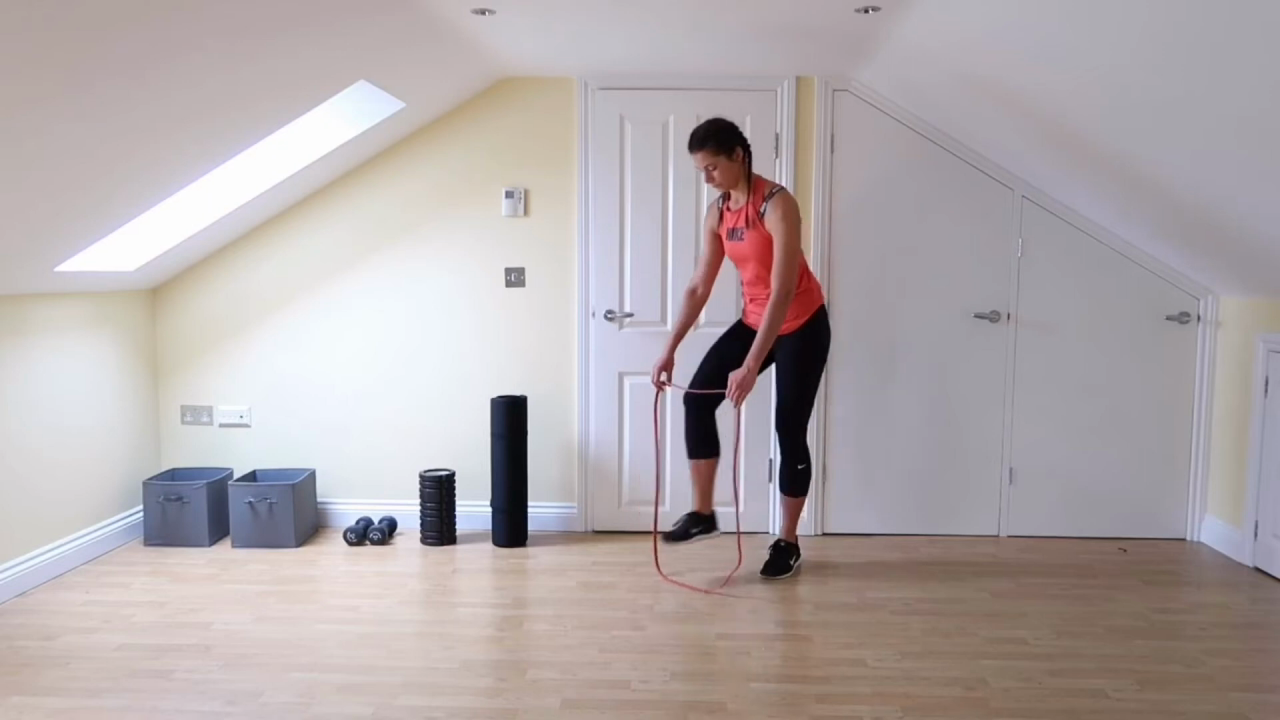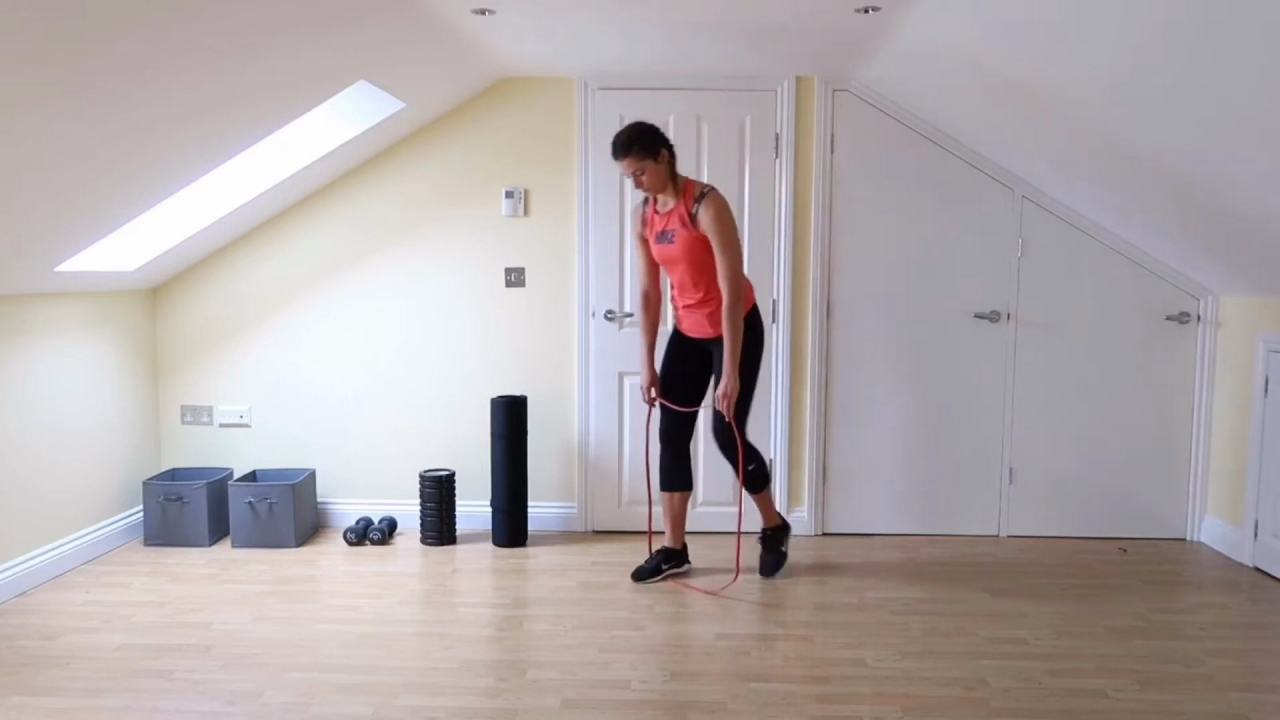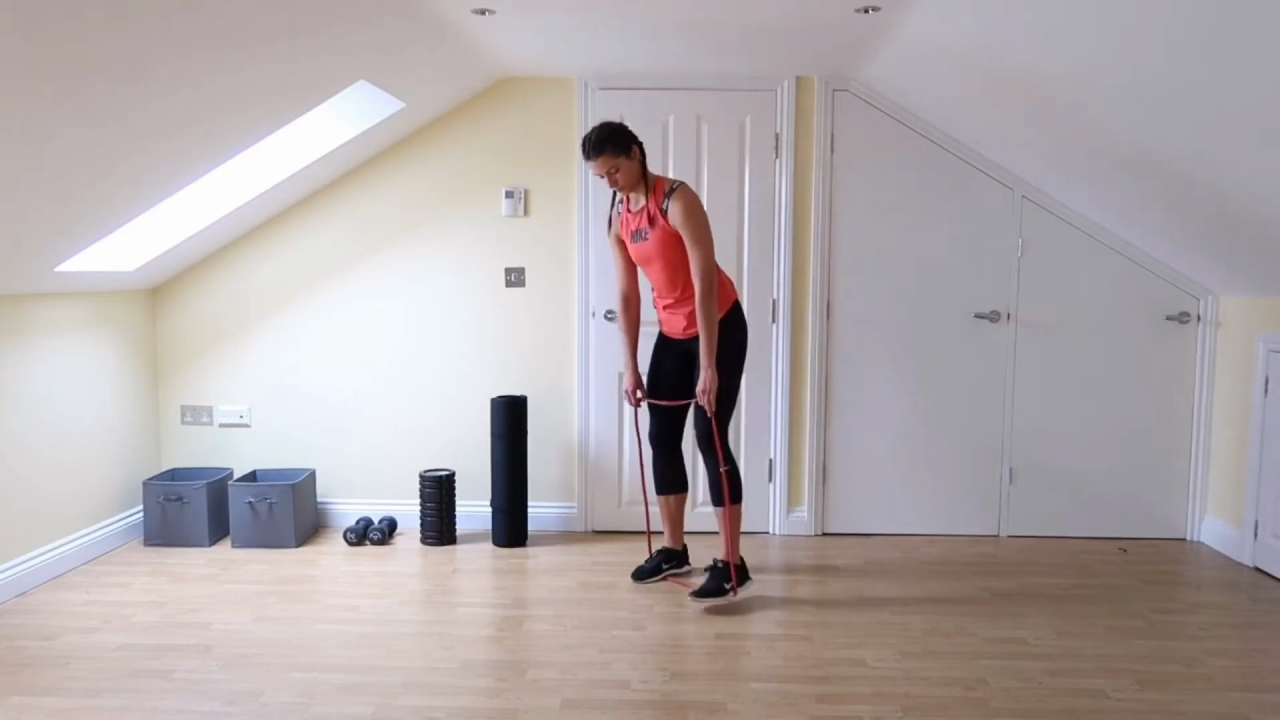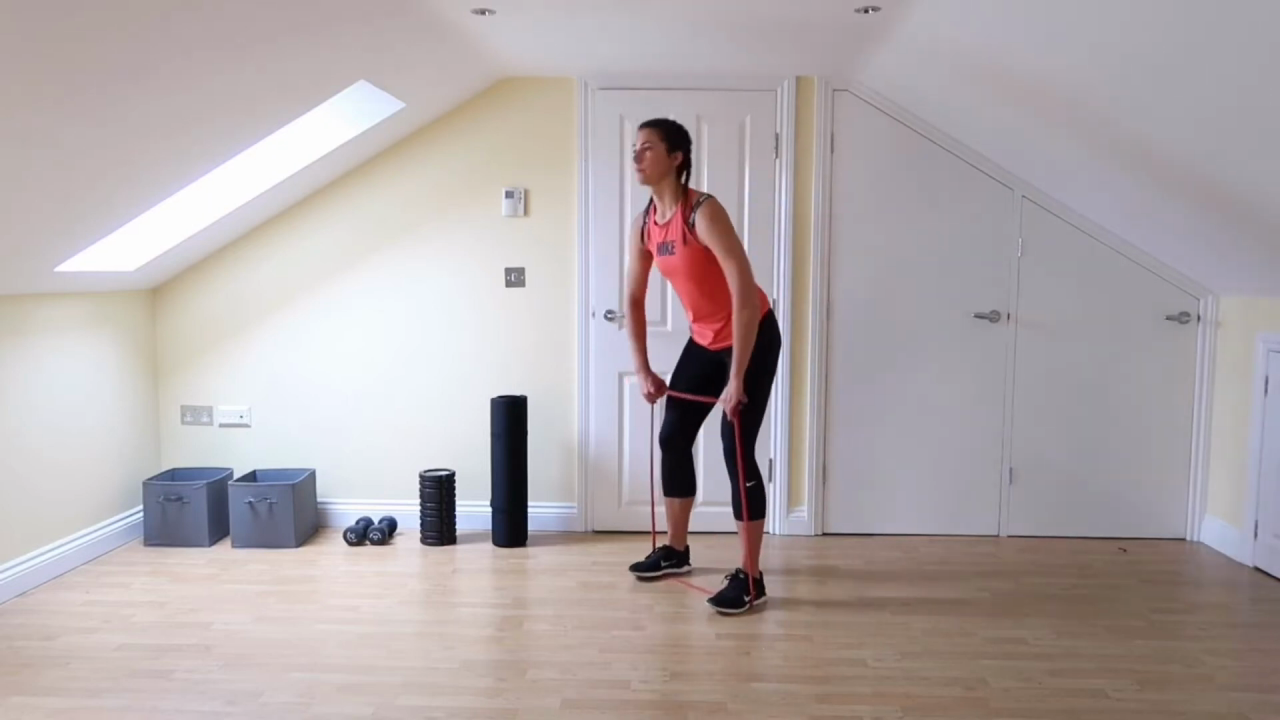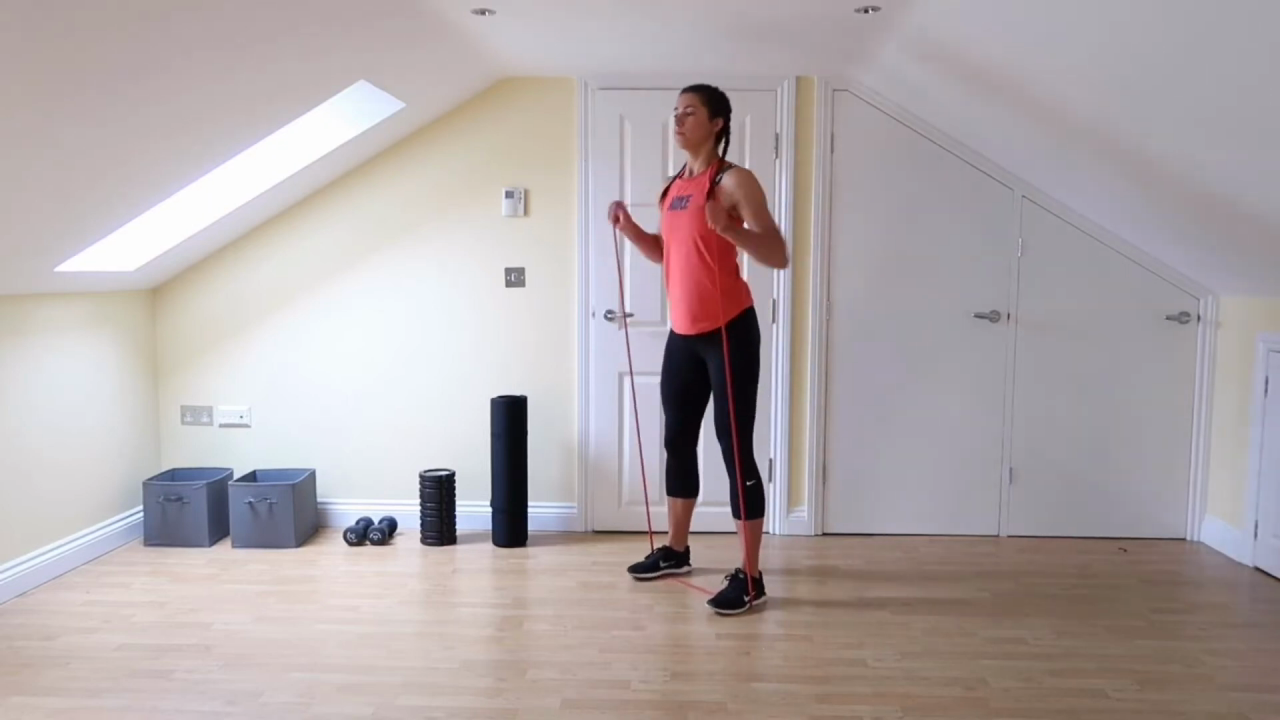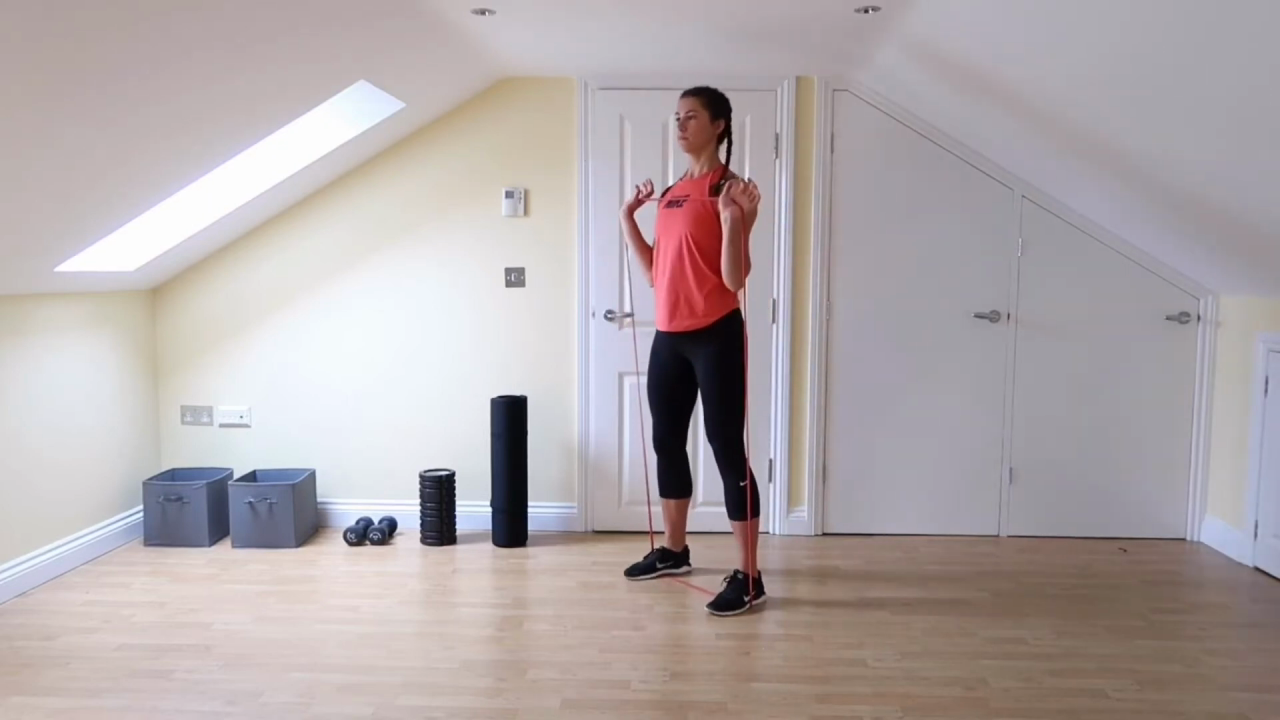
dt=0.5s
person 1, frame 1
left shoulder: (777, 204)
right shoulder: (717, 212)
left elbow: (782, 292)
right elbow: (699, 286)
left wrist: (750, 367)
right wrist: (670, 349)
left hip: (802, 326)
right hip: (754, 321)
left knee: (789, 430)
right knee: (698, 398)
left ankle: (787, 542)
right ankle: (702, 512)
person 1, frame 2
left shoulder: (707, 206)
right shoulder: (643, 217)
left elbow: (732, 293)
right elbow: (649, 294)
left wrist: (731, 373)
right wrist: (647, 364)
left hip: (735, 327)
right hip: (687, 332)
left knee: (726, 433)
right knee: (672, 434)
left ankle: (773, 526)
right ankle: (674, 548)
person 1, frame 3
left shoulder: (679, 200)
right shoulder: (617, 217)
left elbow: (706, 285)
right elbow: (628, 295)
left wrist: (710, 366)
right wrist: (630, 366)
left hip: (719, 325)
right hip: (672, 331)
left knee: (710, 436)
right knee: (661, 436)
left ankle: (732, 564)
right ankle: (674, 549)
person 1, frame 4
left shoulder: (705, 212)
right shoulder: (644, 224)
left elbow: (744, 295)
right elbow: (634, 299)
left wrist: (737, 378)
right wrist: (642, 369)
left hip: (751, 337)
right hip: (703, 341)
left knee: (736, 450)
right knee: (672, 437)
left ankle: (750, 576)
right ankle: (675, 549)
person 1, frame 5
left shoulder: (734, 180)
right shoulder: (672, 186)
left elbow: (778, 256)
left wrist: (728, 226)
right wrist: (626, 226)
left hip: (729, 332)
right hip: (683, 335)
left knee: (734, 448)
right knee: (677, 440)
left ankle: (749, 577)
right ankle: (675, 550)
person 1, frame 6
left shoulder: (731, 189)
right shoulder: (671, 193)
left elbow: (734, 279)
left wrist: (733, 220)
right wrist: (628, 217)
left hip: (715, 335)
right hip: (669, 336)
left knee: (727, 450)
right knee: (667, 442)
left ankle: (748, 577)
right ankle: (673, 550)
